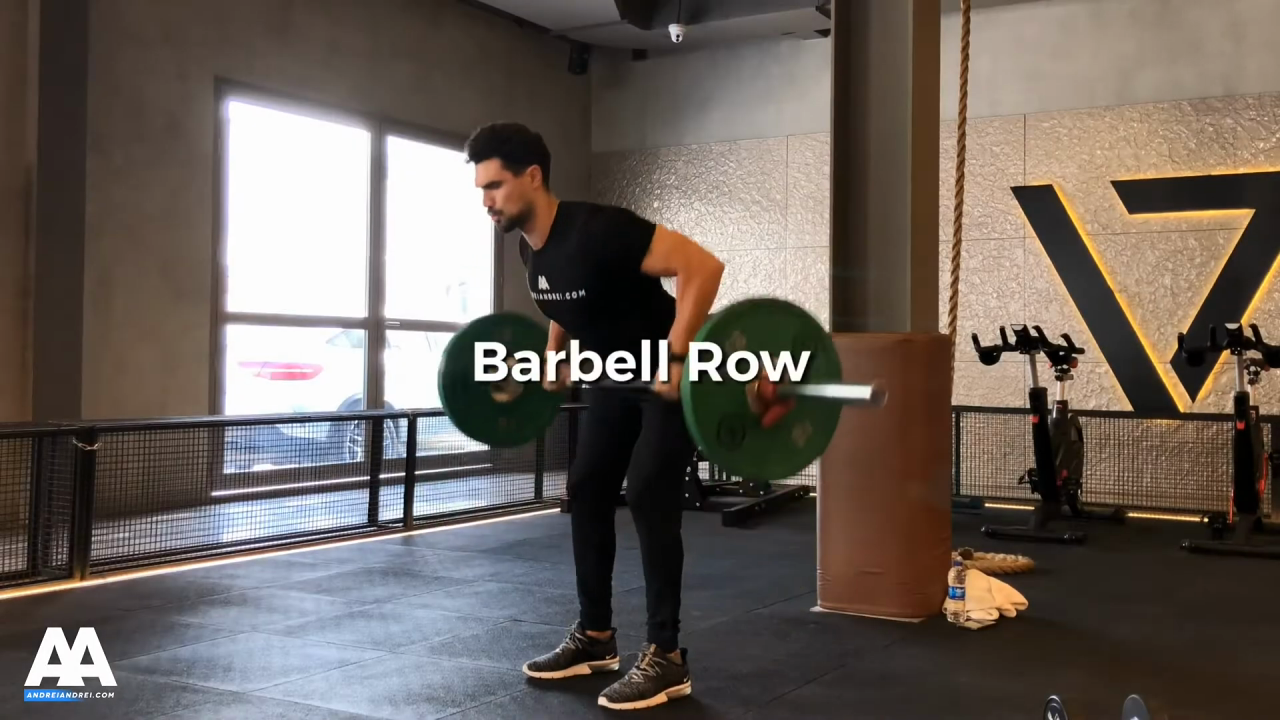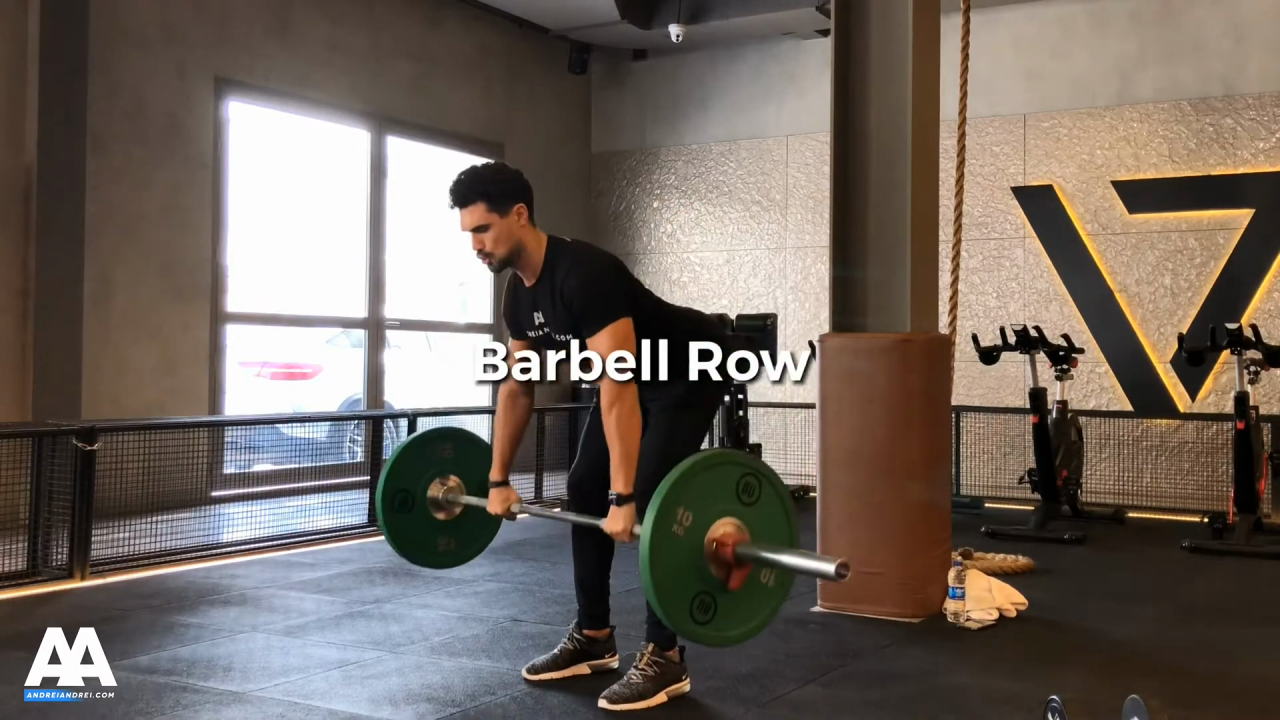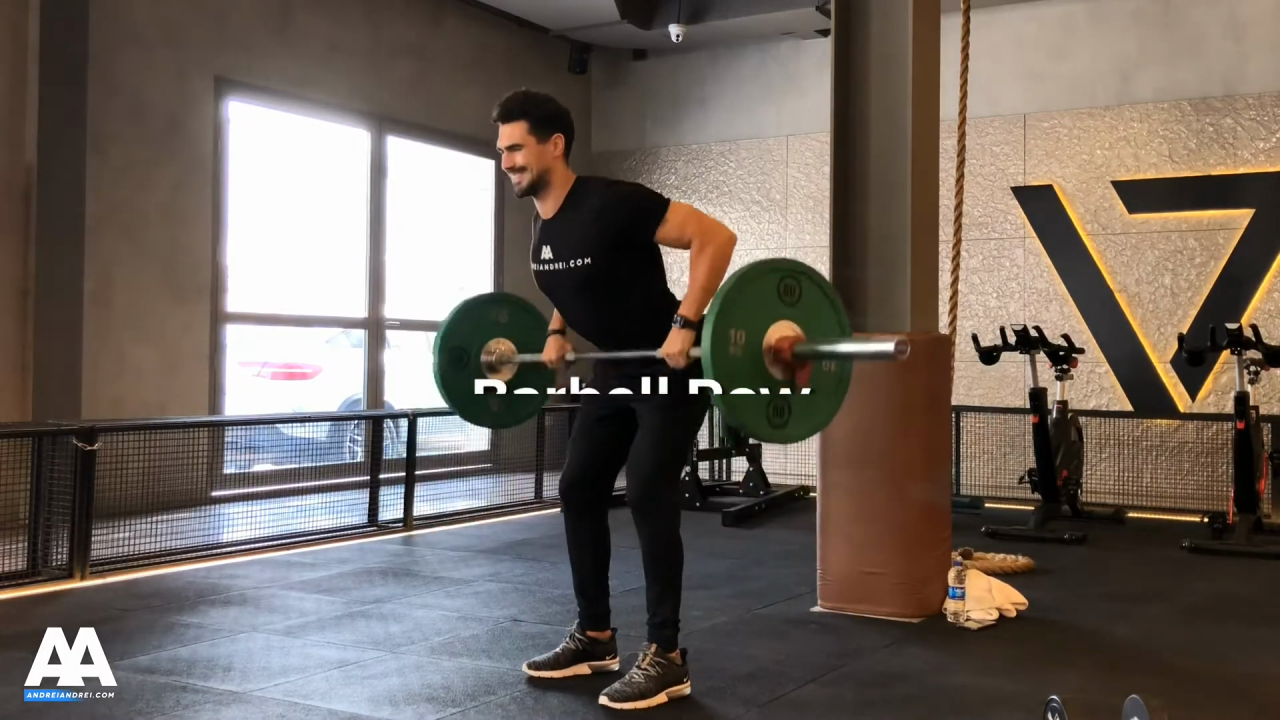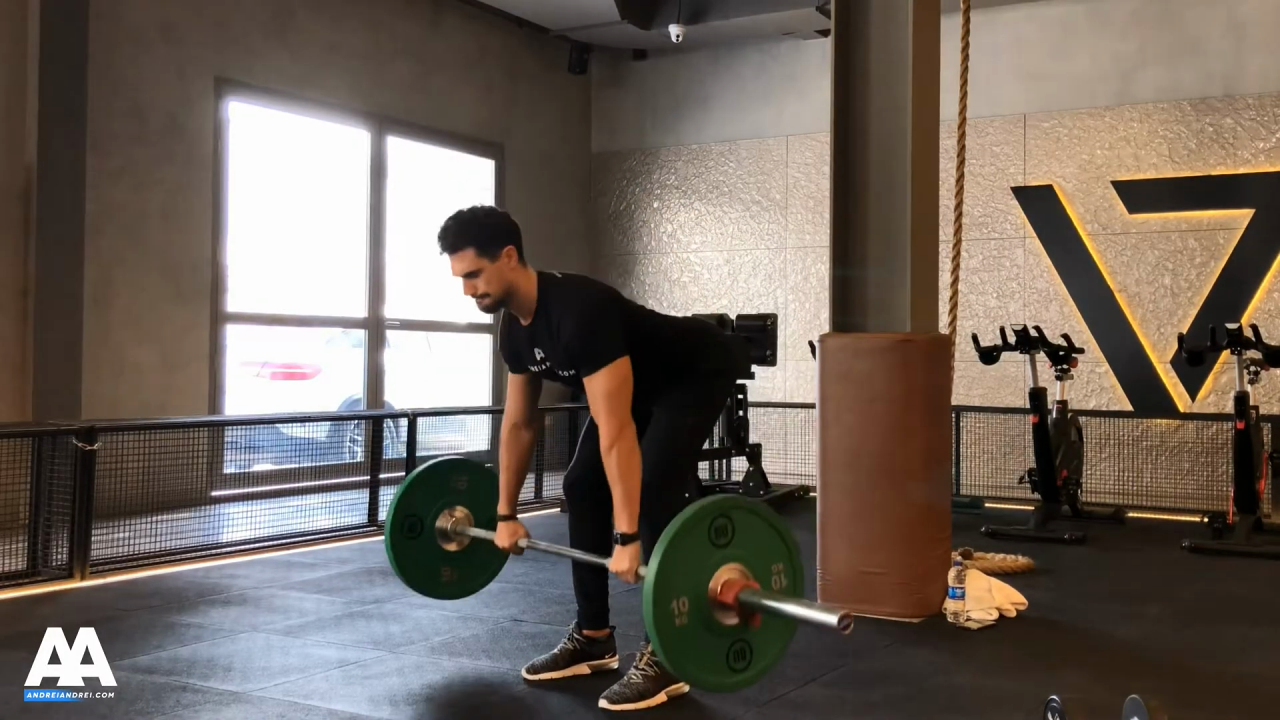
dt=1s
person 1, frame 1
left shoulder: (596, 230)
right shoulder: (532, 247)
left elbow: (701, 267)
left wrist: (676, 355)
right wrist: (555, 353)
left hip: (673, 370)
left knee: (649, 494)
right knee: (586, 489)
left ankle: (665, 658)
right ankle: (594, 636)
person 1, frame 2
left shoulder: (585, 275)
right shoulder: (518, 295)
left elbow: (616, 393)
right elbow: (516, 388)
left wrist: (623, 499)
right wrist: (498, 479)
left hip: (689, 369)
right hip: (636, 371)
left knee: (651, 496)
right knee: (584, 488)
left ankle: (664, 658)
right ankle: (593, 637)
person 1, frame 3
left shoulder: (611, 203)
right shoulder: (542, 224)
left elbow: (716, 238)
left wrist: (684, 326)
right wrist: (556, 333)
left hip: (671, 366)
right hip: (615, 368)
left knee: (647, 496)
right knee: (578, 491)
left ankle: (665, 658)
right ankle: (594, 637)
person 1, frame 4
left shoulder: (580, 312)
right shoulder: (515, 329)
left elbow: (616, 433)
right elbow: (518, 425)
left wrist: (628, 540)
right wrist: (506, 514)
left hip: (697, 372)
right hip: (642, 379)
left knee: (655, 492)
right knee: (581, 487)
left ankle: (663, 658)
right ankle: (593, 636)
